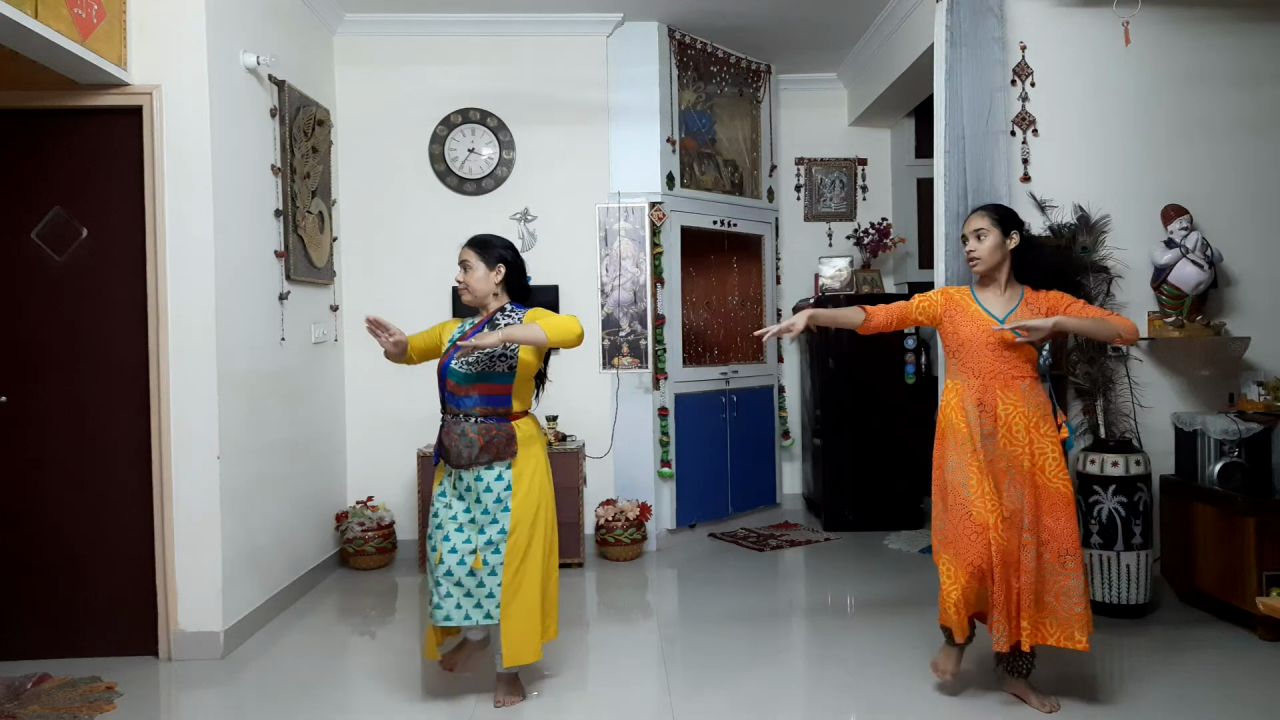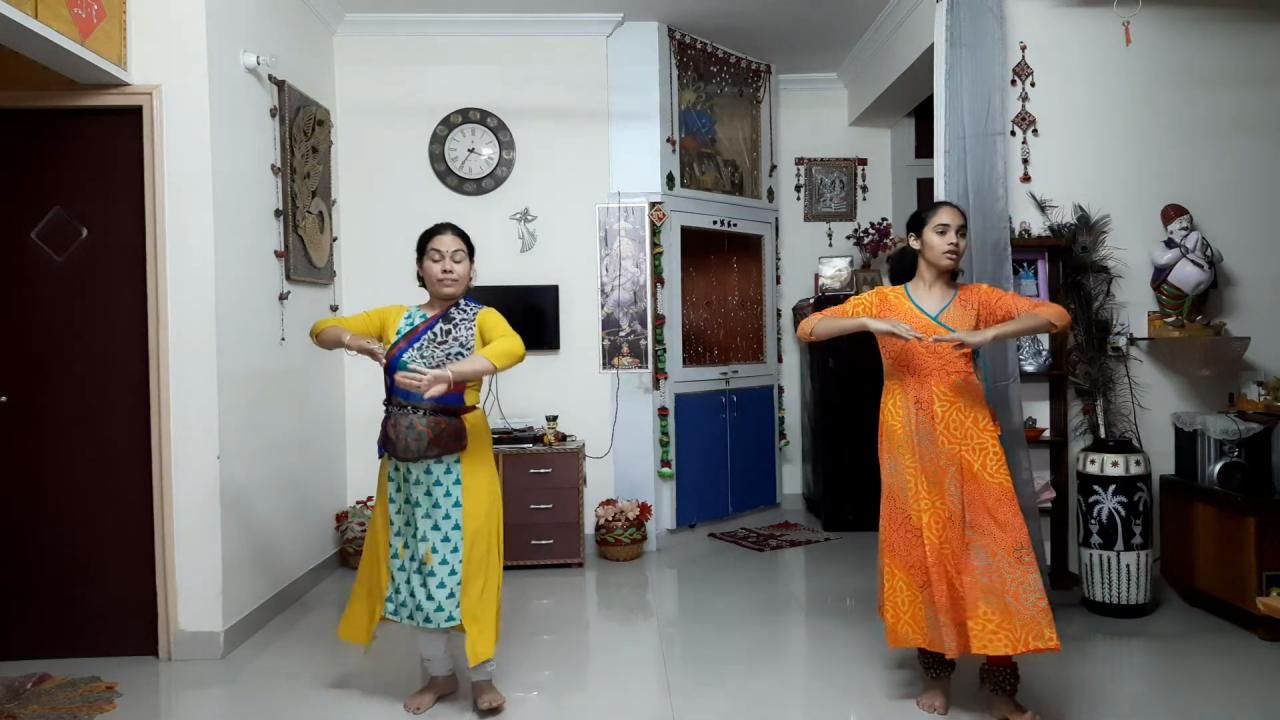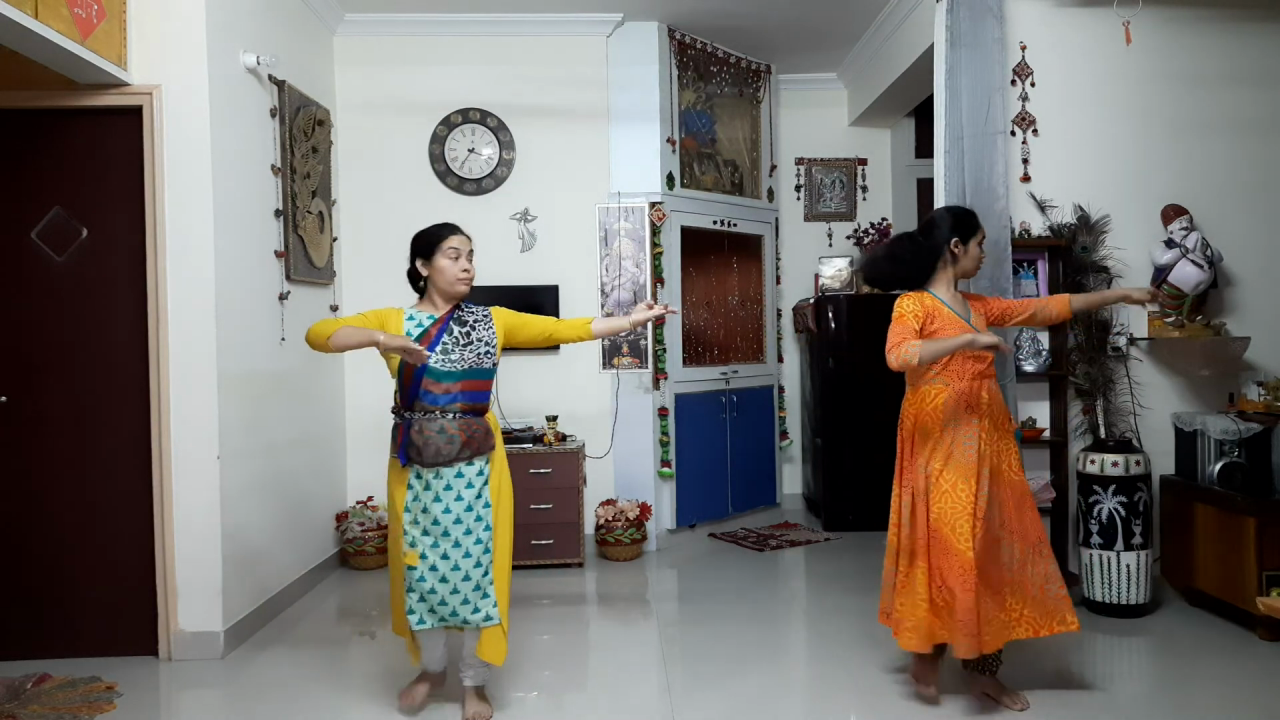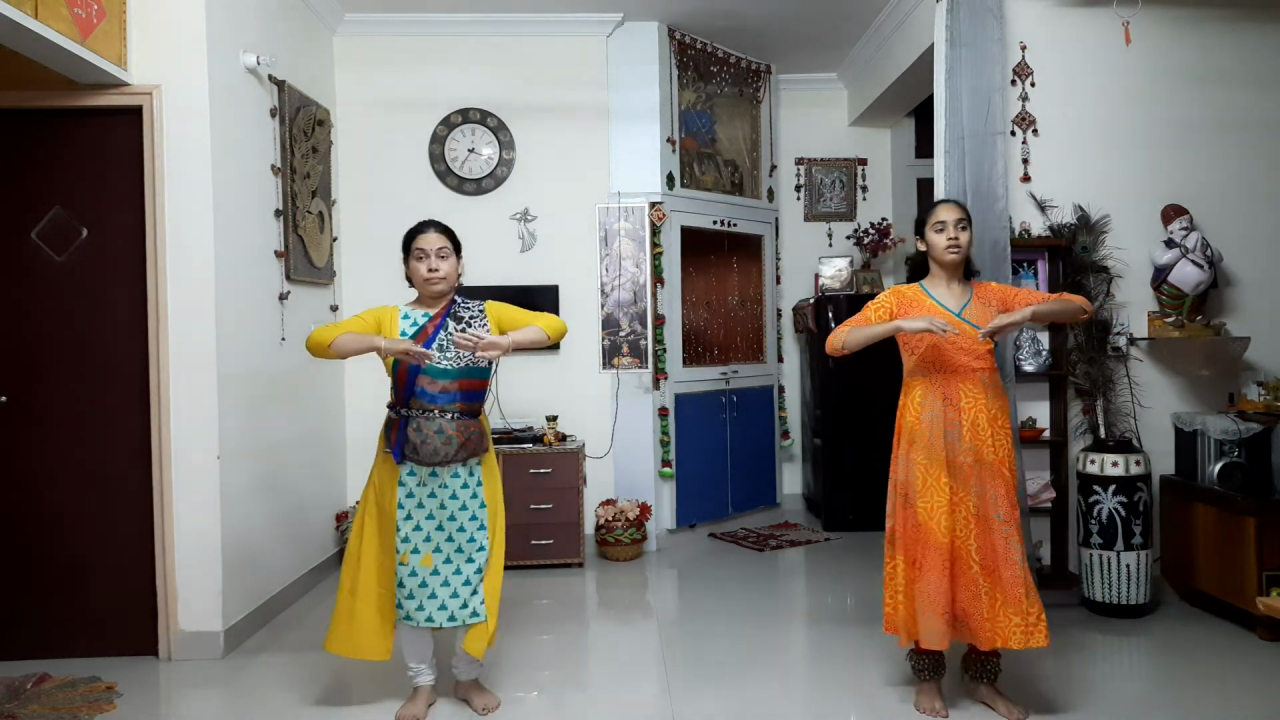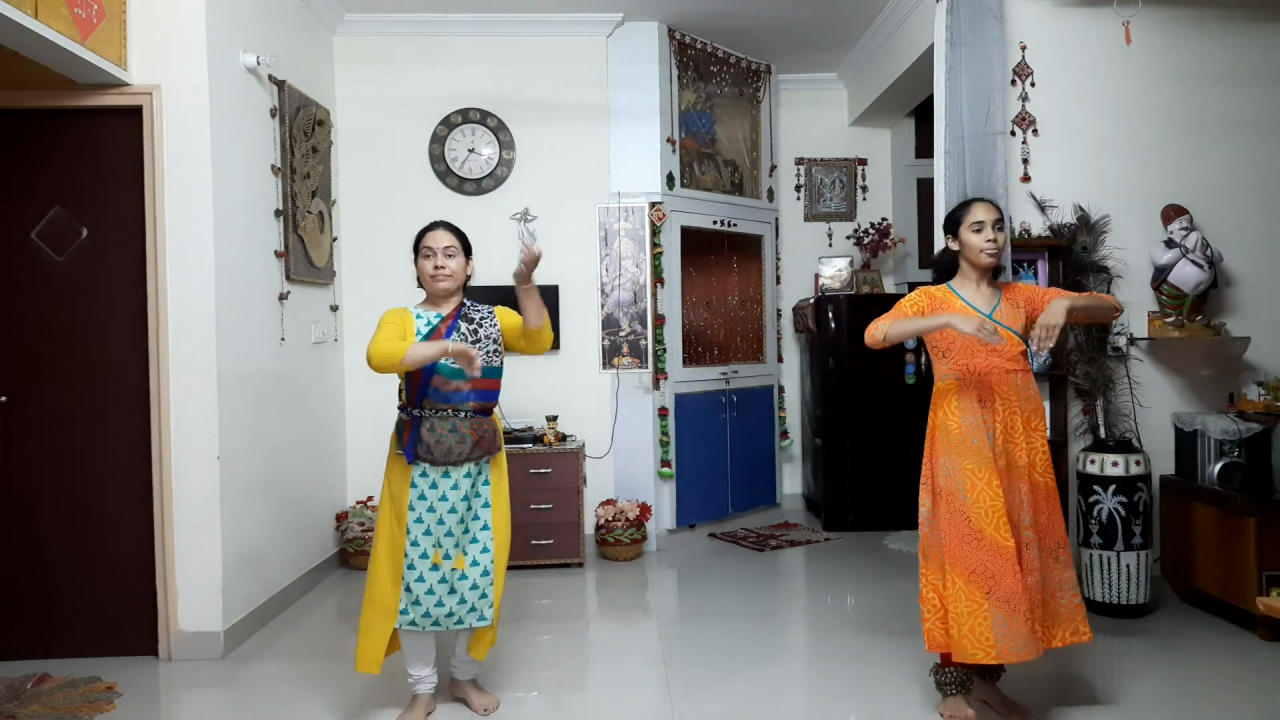
dt=1s
person 1, frame 1
left shoulder: (1047, 302)
right shoulder: (947, 301)
left elbow: (1127, 331)
right elbow: (876, 317)
left wrist: (1056, 324)
right wrist: (810, 315)
left hip: (1028, 439)
right hip: (966, 438)
left knee: (1037, 546)
right knee: (969, 548)
left ankle: (1014, 668)
right ankle: (954, 633)
person 1, frame 2
left shoulder: (979, 299)
right shoulder: (883, 300)
left elbow: (1057, 315)
right elbow: (808, 328)
left wrist: (992, 333)
right wrist: (869, 324)
left hip: (970, 438)
right hip: (910, 441)
left knee: (995, 548)
right knee: (921, 550)
right ankle: (937, 673)
person 1, frame 3
left shoulder: (978, 304)
right shoulder: (914, 305)
left elbow: (1044, 309)
right elbow: (898, 356)
left wrist: (1115, 296)
right wrist: (970, 340)
left hip: (988, 438)
right hip: (937, 442)
left knee: (997, 546)
right knee: (947, 550)
left ankle: (981, 668)
right ankle: (926, 647)
person 1, frame 4
left shoulder: (994, 295)
right shoulder: (900, 298)
left elbow: (1081, 307)
right elbow: (836, 342)
left wrist: (1026, 313)
right wrist: (901, 325)
left hip: (985, 435)
right hip: (927, 435)
left knee: (990, 548)
right knee: (926, 546)
left ankle: (983, 676)
right ankle: (927, 676)
person 1, frame 5
left shoulder: (1024, 297)
right shoulder: (931, 300)
left elbow: (1110, 307)
right elbow: (875, 335)
left wrist: (1065, 304)
right wrist: (948, 318)
left hip: (1020, 440)
right hip: (960, 441)
left knee: (1018, 551)
right knee: (964, 551)
left ankle: (986, 676)
person 2, frame 1
left shoulder: (528, 321)
right shoulder: (454, 331)
left elbow: (572, 330)
right elbow: (405, 353)
left wrist: (501, 334)
right wrist: (391, 341)
left hip: (511, 463)
right hip: (458, 465)
left knee: (509, 564)
right knee: (450, 560)
left ankle: (508, 669)
right ankle: (474, 632)
person 2, frame 2
left shoulder: (481, 319)
right shoulder: (394, 318)
left elbow: (512, 349)
right elbow: (321, 331)
left wrist: (447, 374)
right wrist: (352, 339)
left hip: (460, 459)
right hip: (404, 462)
left knee: (467, 564)
right knee: (411, 565)
left ankle: (482, 676)
right ankle: (439, 676)
person 2, frame 3
left shoulder: (492, 321)
right shoulder: (391, 320)
left elbow: (564, 329)
right elbow: (318, 335)
left wrist: (631, 321)
right wrist: (383, 340)
left hip: (476, 465)
right hip: (416, 466)
left knee: (478, 566)
right knee: (419, 567)
right ankle: (431, 666)
person 2, frame 4
left shoulder: (486, 314)
right shoulder: (387, 319)
left elbow: (554, 326)
right elbow: (318, 341)
left wrist: (503, 341)
right wrist: (382, 345)
left hip: (468, 464)
right hip: (407, 464)
left knee: (471, 565)
right knee: (409, 569)
left ankle: (468, 677)
person 2, frame 5
left shoulder: (492, 317)
right shoulder: (401, 319)
left elbow: (540, 340)
right elbow: (381, 357)
left wrist: (525, 283)
right wrist: (449, 347)
left hip: (478, 465)
right hip: (418, 466)
left knee: (476, 569)
right knee: (416, 573)
left ankle: (464, 677)
